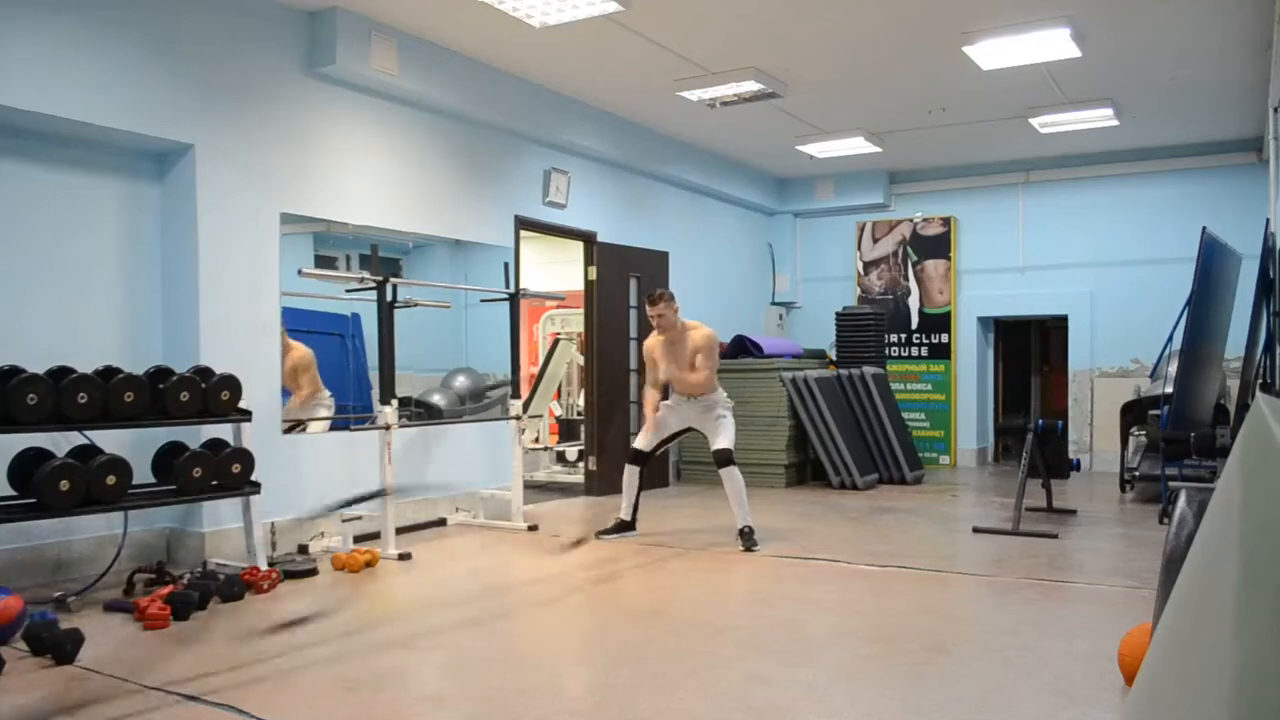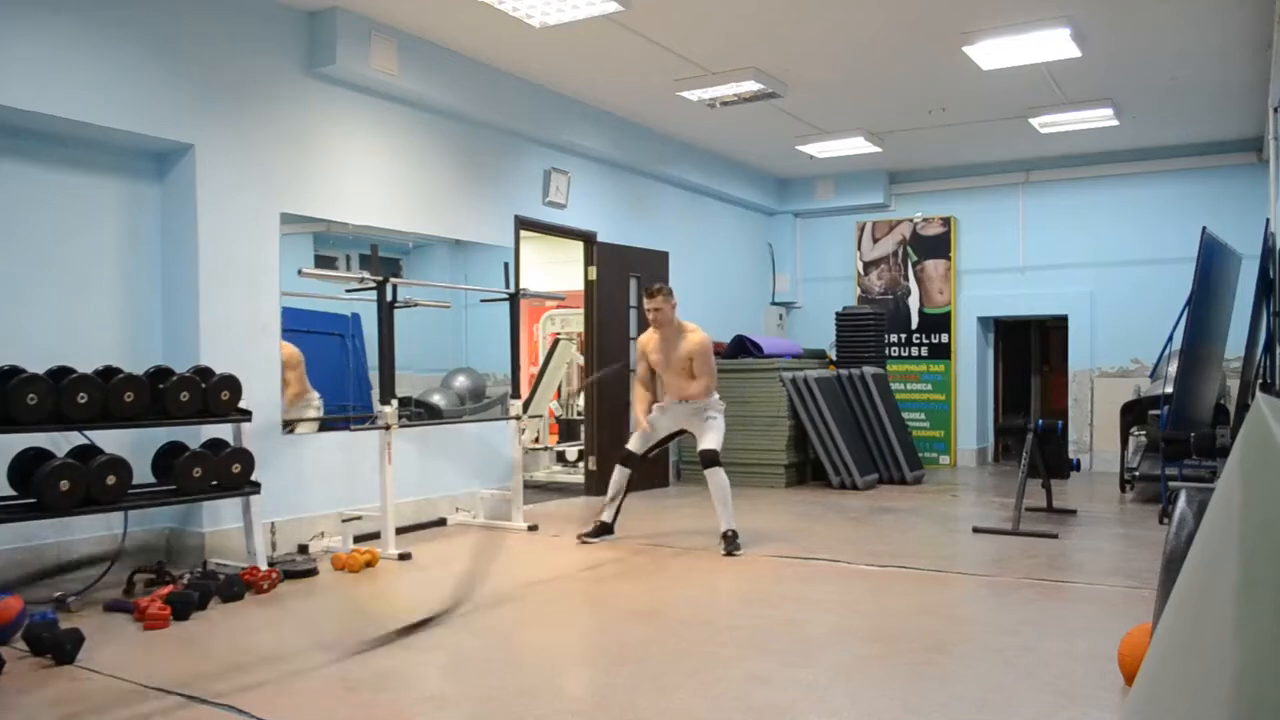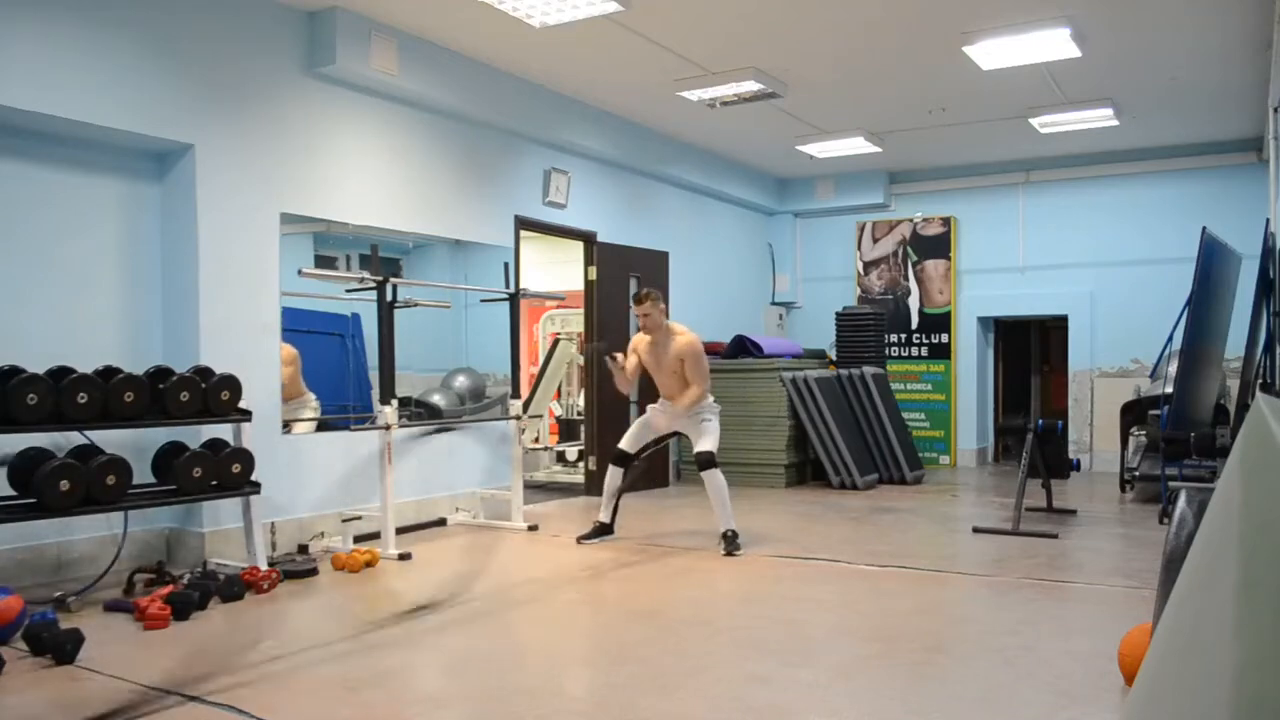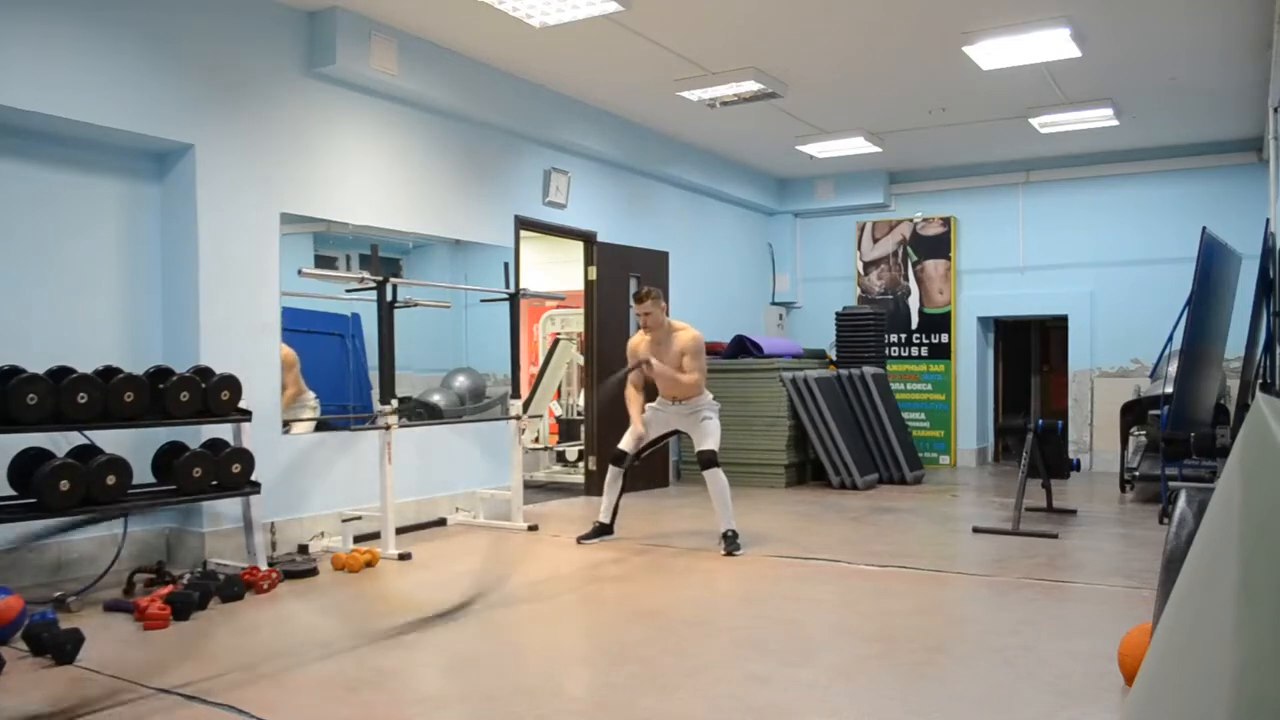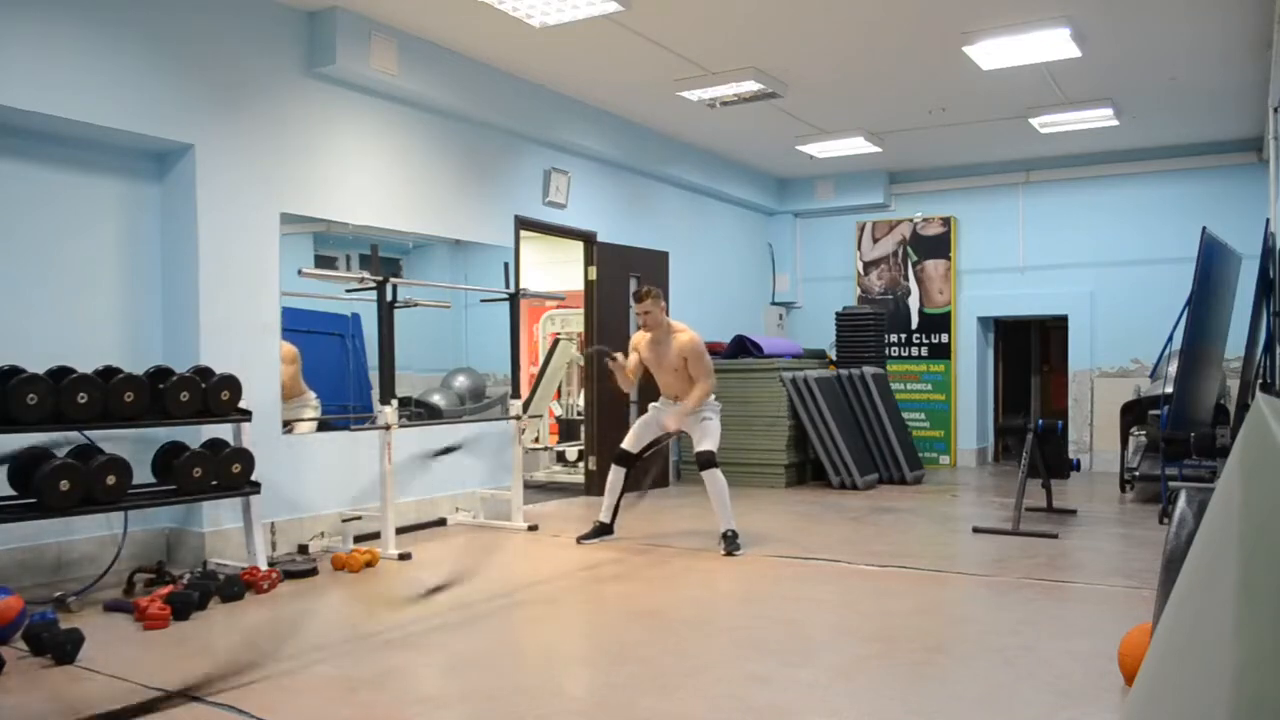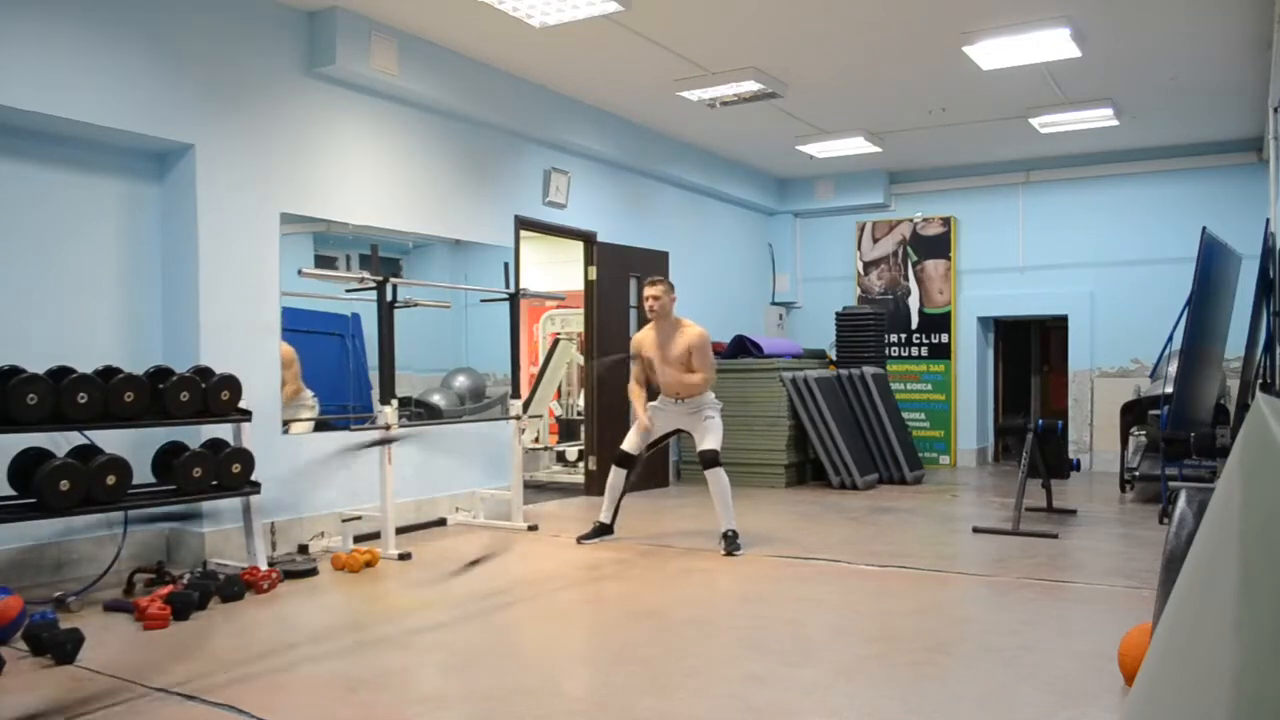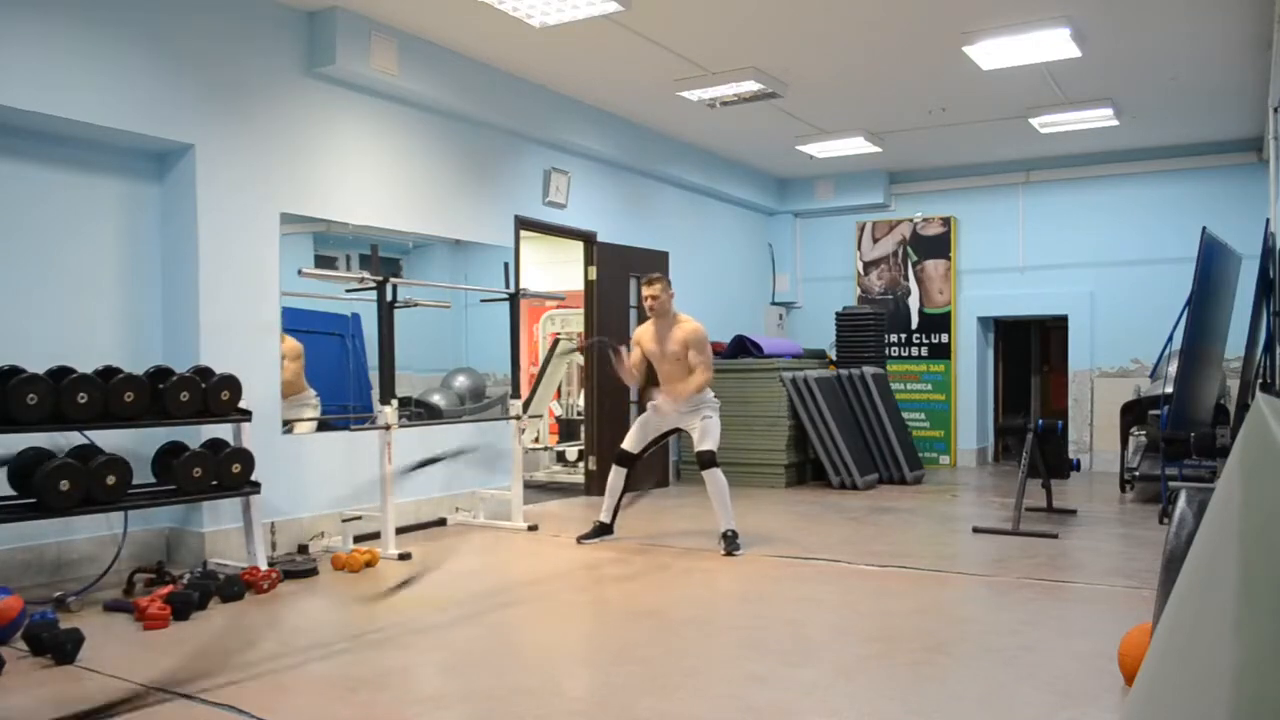
dt=0.5s
person 1, frame 1
left shoulder: (703, 336)
right shoulder: (652, 343)
left elbow: (707, 381)
right elbow: (652, 387)
left wrist: (672, 374)
right wrist: (650, 422)
left hip: (711, 404)
right hip: (677, 404)
left knee: (724, 460)
right knee: (636, 454)
left ankle: (745, 529)
right ankle: (626, 520)
person 1, frame 2
left shoulder: (697, 340)
right shoulder: (645, 341)
left elbow: (708, 384)
right elbow: (642, 384)
left wrist: (677, 387)
right wrist: (640, 414)
left hip: (704, 407)
right hip: (669, 406)
left knee: (710, 459)
right knee: (627, 458)
left ankle: (729, 532)
right ankle: (606, 524)
person 1, frame 3
left shoulder: (687, 342)
right shoulder: (637, 343)
left elbow: (701, 388)
right elbow: (627, 388)
left wrist: (671, 414)
right wrist: (619, 371)
left hip: (699, 410)
right hip: (662, 407)
left knee: (705, 462)
right knee: (619, 456)
left ankle: (729, 532)
right ankle: (605, 524)
person 1, frame 4
left shoulder: (689, 338)
right shoulder: (636, 343)
left elbow: (697, 383)
right elbow: (633, 387)
left wrist: (664, 372)
right wrist: (636, 422)
left hip: (698, 408)
right hip: (662, 408)
left knee: (708, 461)
right knee: (619, 457)
left ankle: (729, 532)
right ankle: (604, 524)
person 1, frame 5
left shoulder: (687, 340)
right shoulder: (638, 341)
left elbow: (707, 383)
right elbow: (628, 386)
left wrist: (680, 416)
right wrist: (620, 370)
left hip: (699, 409)
right hip: (664, 406)
left knee: (706, 462)
right knee: (621, 457)
left ankle: (729, 532)
right ankle: (605, 523)
person 1, frame 6
left shoulder: (695, 335)
right shoulder: (641, 339)
left elbow: (706, 379)
right elbow: (636, 383)
left wrist: (671, 375)
right wrist: (640, 413)
left hip: (700, 406)
right hip: (665, 406)
left knee: (710, 461)
right knee: (622, 458)
left ankle: (729, 532)
right ankle: (605, 523)
person 1, frame 7
left shoulder: (691, 330)
right shoulder: (641, 334)
left elbow: (705, 375)
right elbow: (633, 379)
left wrist: (675, 397)
right wrist: (623, 366)
left hip: (698, 405)
right hip: (663, 405)
left knee: (707, 462)
right knee: (622, 457)
left ankle: (729, 532)
right ankle: (605, 523)
